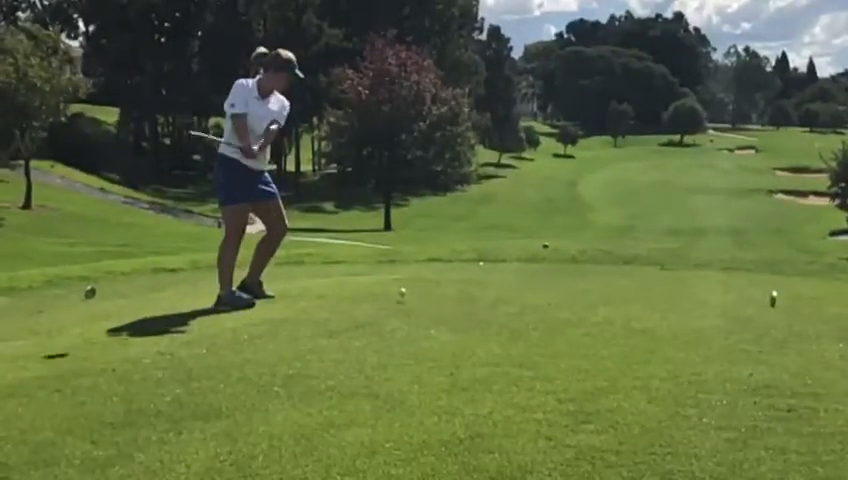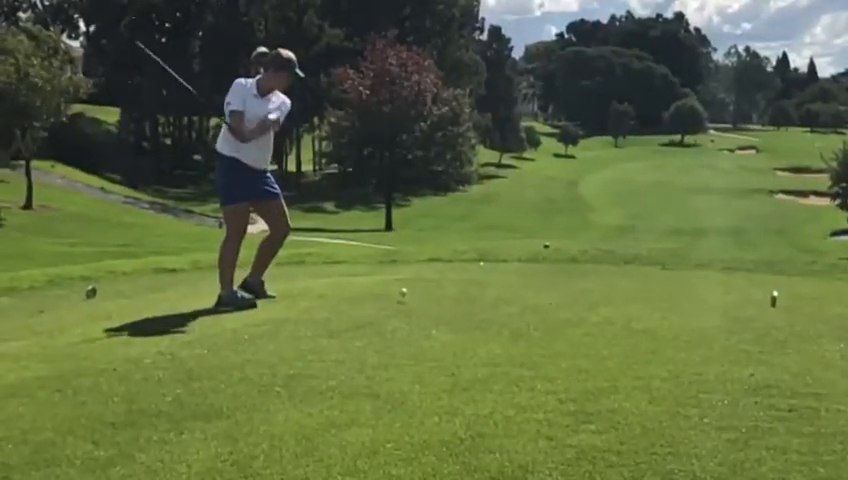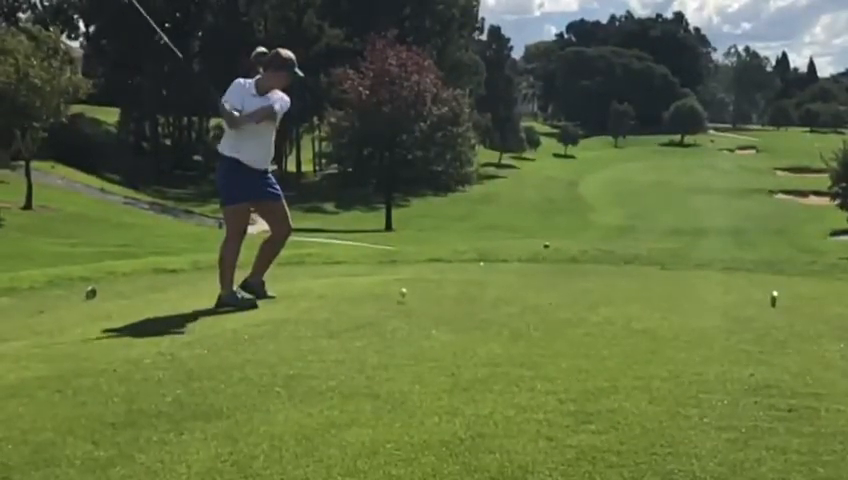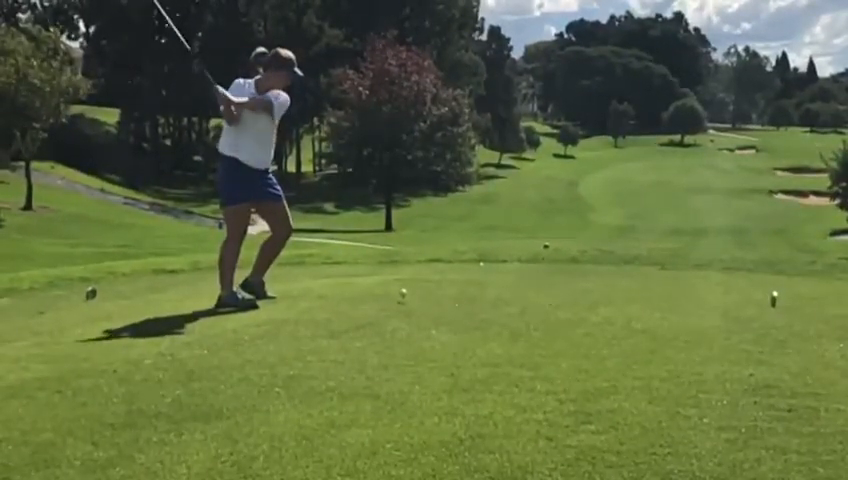
dt=0.5s
person 1, frame 1
left shoulder: (282, 104)
right shoulder: (242, 88)
left elbow: (272, 130)
right elbow: (239, 123)
left wrist: (258, 147)
right wrist: (246, 146)
left hip: (257, 170)
right hip: (232, 166)
left knee: (279, 227)
right knee: (235, 231)
left ankle: (251, 281)
right ankle: (225, 292)
person 1, frame 2
left shoulder: (282, 102)
right shoulder: (241, 87)
left elbow: (270, 122)
right elbow: (235, 120)
left wrist: (251, 134)
right wrist: (240, 132)
left hip: (259, 170)
right hip: (233, 165)
left knee: (282, 227)
right knee: (236, 231)
left ankle: (253, 281)
right ankle: (226, 292)
person 1, frame 3
left shoulder: (281, 100)
right shoulder: (239, 86)
left elbow: (265, 113)
right elbow: (232, 121)
left wrist: (240, 117)
right wrist: (232, 118)
left hip: (260, 171)
right hip: (234, 166)
left knee: (283, 228)
right knee: (236, 232)
left ankle: (254, 280)
right ankle: (226, 292)
person 1, frame 4
left shoulder: (281, 99)
right shoulder: (240, 85)
left elbow: (258, 105)
right elbow: (232, 119)
left wrist: (232, 100)
right wrist: (228, 107)
left hip: (261, 171)
right hip: (235, 167)
left knee: (284, 228)
right knee: (236, 232)
left ankle: (254, 280)
right ankle: (227, 293)
